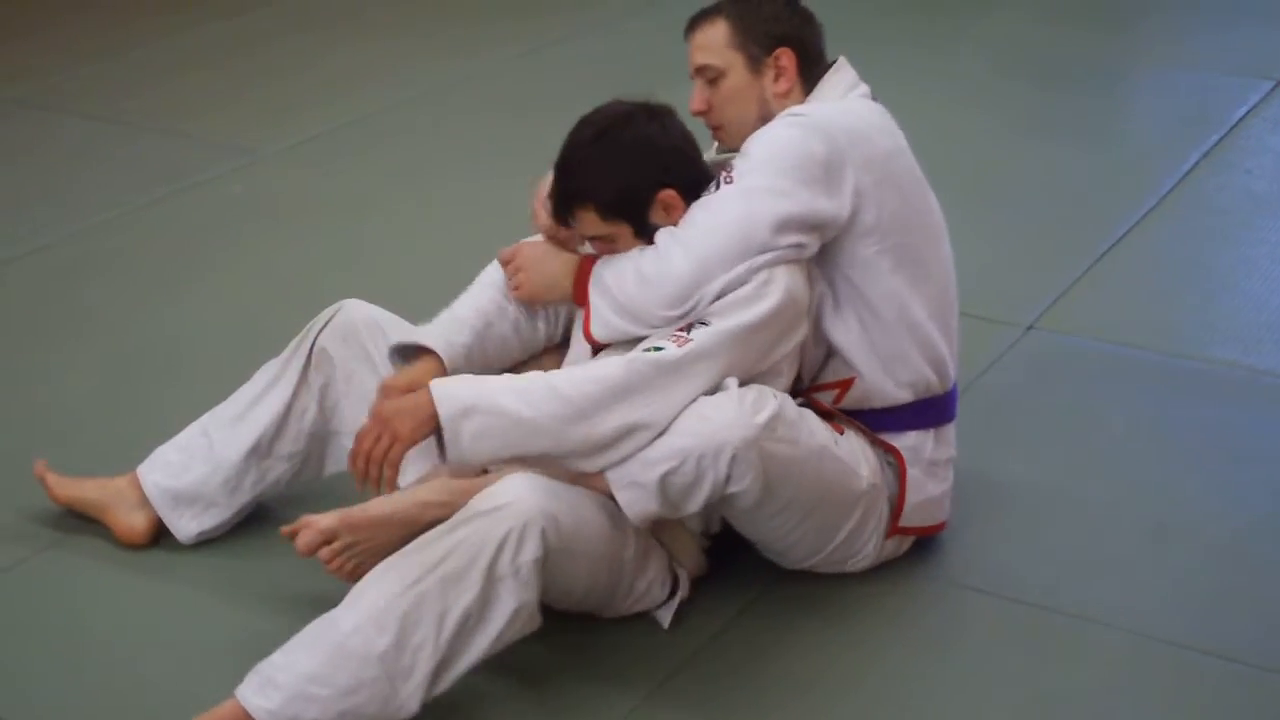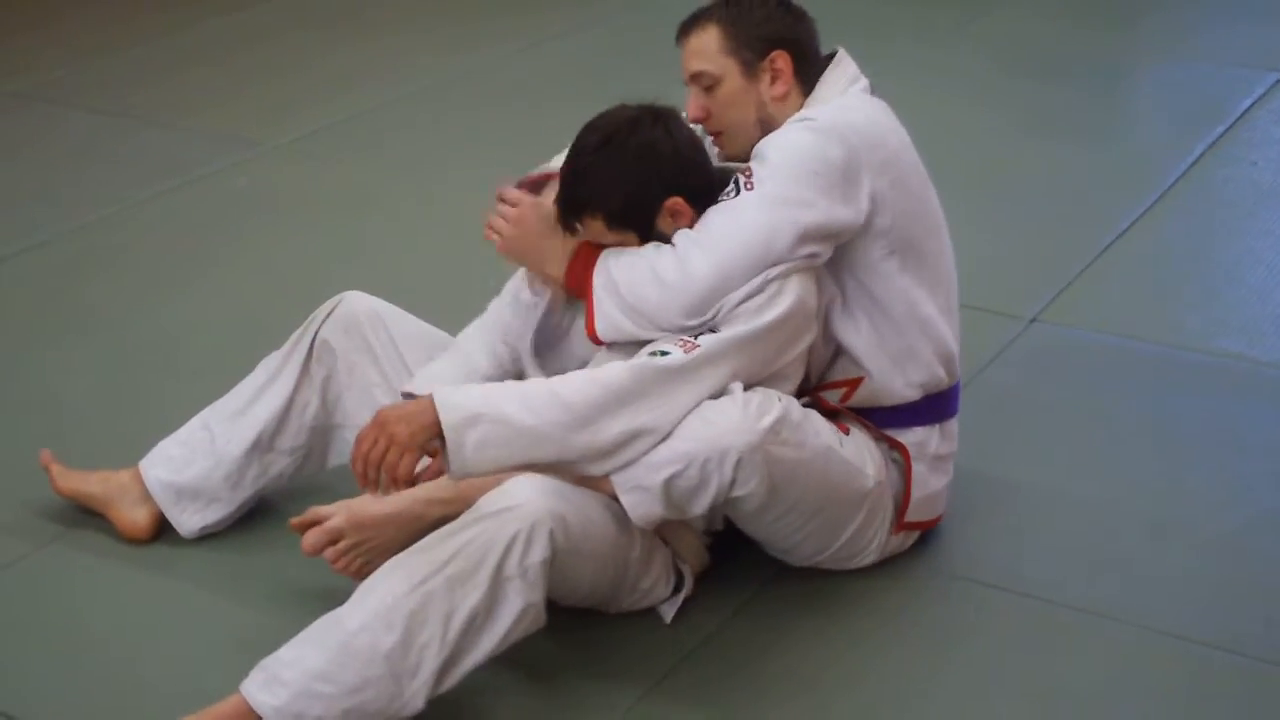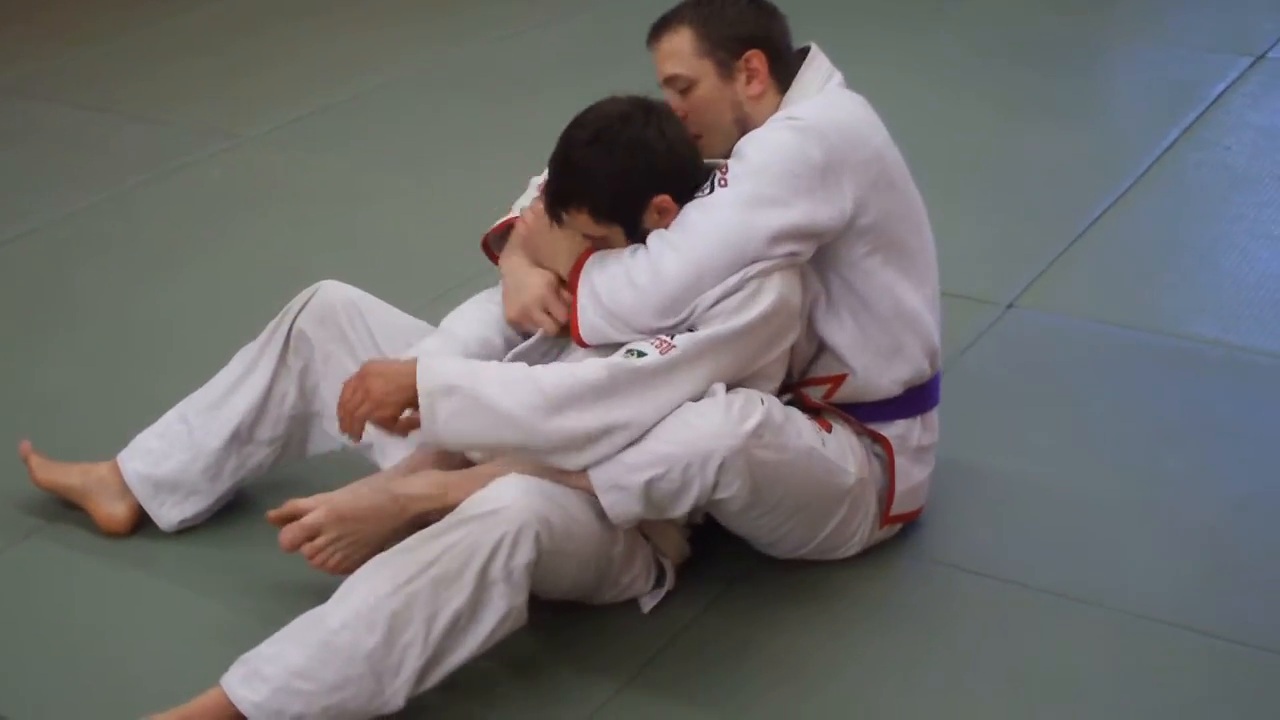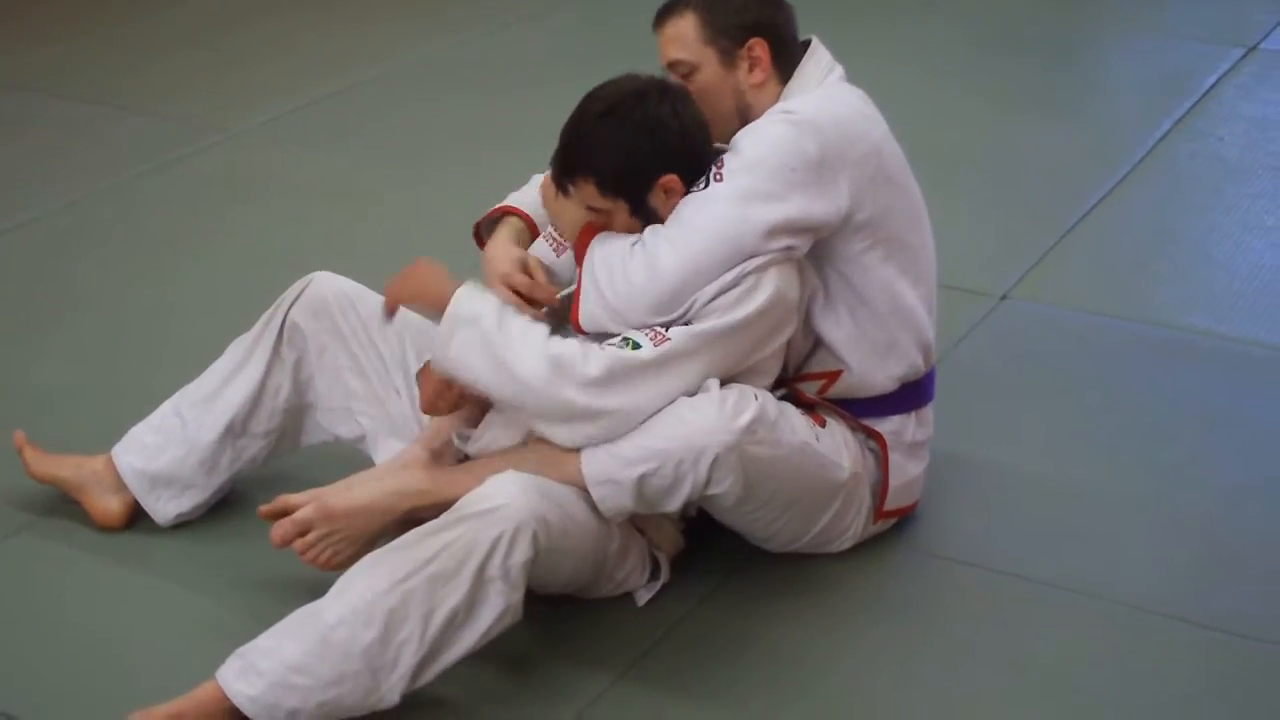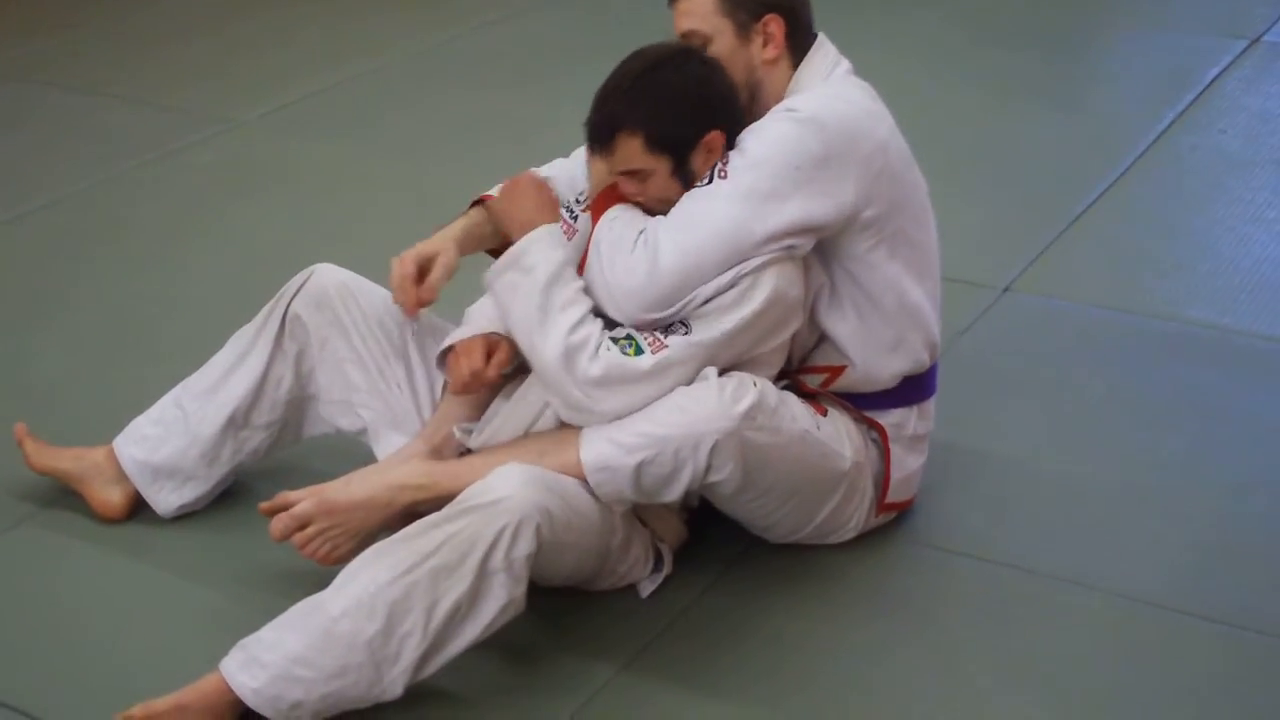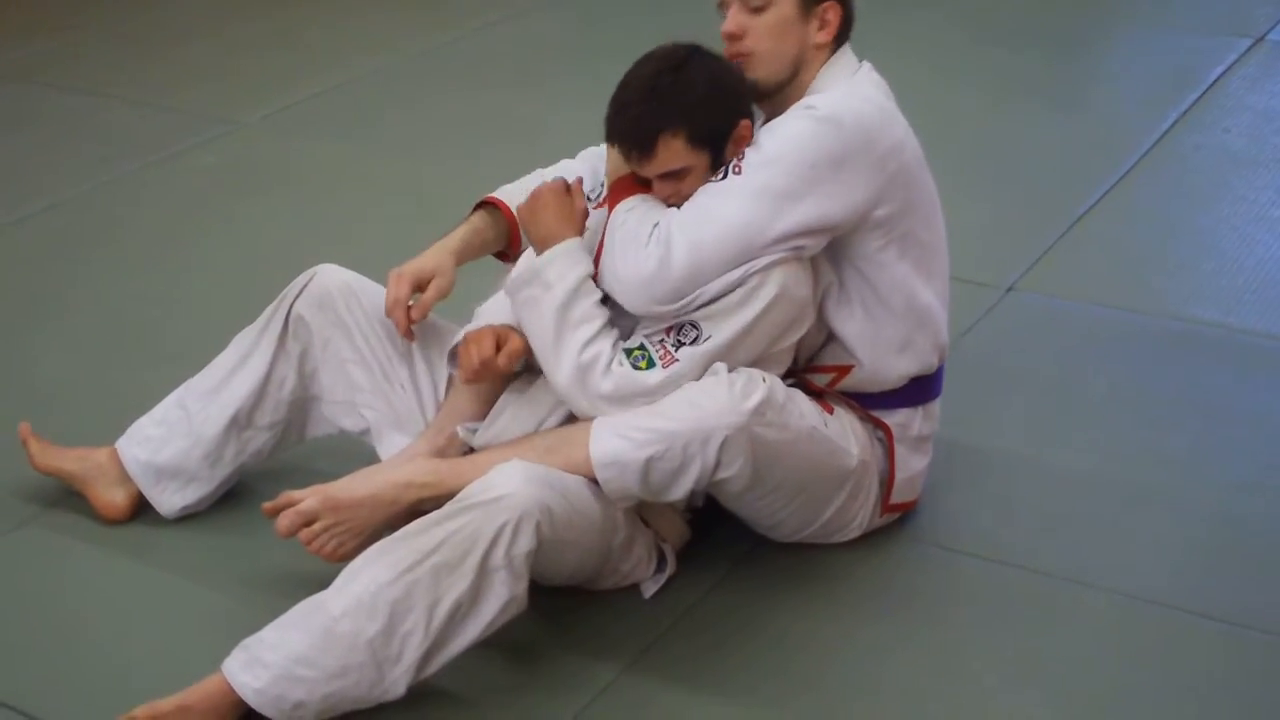
dt=0.3s
person 1, frame 1
left shoulder: (765, 290)
right shoulder: (643, 229)
left elbow: (617, 402)
left wrist: (442, 406)
right wrist: (424, 360)
left hip: (637, 537)
right hip: (547, 464)
left knee: (518, 511)
right knee: (351, 332)
right ankle: (152, 498)
person 1, frame 2
left shoulder: (774, 294)
right shoulder: (641, 230)
left elbow: (618, 409)
right elbow: (518, 323)
right wrist: (426, 410)
left hip: (638, 526)
right hip: (546, 455)
left knee: (526, 510)
right knee: (353, 324)
right ankle: (157, 491)
person 1, frame 3
left shoulder: (758, 293)
right shoulder: (631, 219)
left elbow: (594, 408)
left wrist: (424, 380)
right wrist: (428, 374)
left hip: (618, 517)
right hip: (523, 443)
left knee: (512, 511)
right knee: (330, 313)
right ankle: (134, 484)
person 1, frame 4
left shoulder: (757, 285)
right shoulder: (634, 206)
left elbow: (593, 397)
left wrist: (458, 300)
left hip: (610, 508)
left knee: (510, 509)
right knee: (322, 304)
right ankle: (127, 479)
person 1, frame 5
left shoulder: (763, 277)
right shoulder: (631, 188)
left elbow: (598, 387)
right elbow: (554, 284)
left wrist: (530, 240)
right wrist: (479, 346)
left hip: (611, 498)
right hip: (506, 413)
left knee: (514, 501)
right knee: (324, 297)
right ankle: (129, 470)
person 1, frame 6
left shoulder: (771, 279)
left elbow: (612, 396)
right elbow: (543, 290)
left wrist: (558, 255)
right wrist: (497, 329)
left hip: (615, 500)
right hip: (514, 412)
left knee: (511, 500)
right knee: (328, 297)
right ankle: (135, 470)
person 2, frame 1
left shoulder: (810, 140)
right shoulder: (829, 134)
left elbow: (675, 284)
left wrist: (571, 277)
left hip: (877, 478)
right hip: (826, 423)
left knee: (743, 420)
person 2, frame 2
left shoulder: (829, 141)
right shoulder: (788, 131)
left elbow: (685, 291)
left wrist: (561, 255)
left hip: (878, 470)
right hip: (805, 411)
left knee: (745, 427)
person 2, frame 3
left shoulder: (807, 141)
right shoulder: (765, 125)
left elbow: (655, 296)
left wrist: (560, 255)
right wrist: (522, 258)
left hip: (860, 461)
right hip: (781, 403)
left knee: (727, 429)
person 2, frame 4
left shoulder: (808, 134)
right shoulder: (774, 115)
left elbow: (648, 291)
left wrist: (587, 227)
right wrist: (507, 240)
left hip: (855, 454)
right hip: (787, 392)
left knee: (725, 423)
person 2, frame 5
left shoulder: (818, 130)
right shoulder: (777, 102)
left elbow: (644, 286)
right wrist: (457, 238)
left hip: (855, 446)
right hip: (780, 387)
left knee: (722, 411)
person 2, frame 6
left shoulder: (838, 126)
right shoulder: (773, 106)
left elbow: (656, 275)
right elbow: (603, 174)
left wrist: (625, 191)
right wrist: (455, 247)
left hip: (855, 451)
right hip: (786, 389)
left knee: (733, 406)
left ankle: (419, 482)
